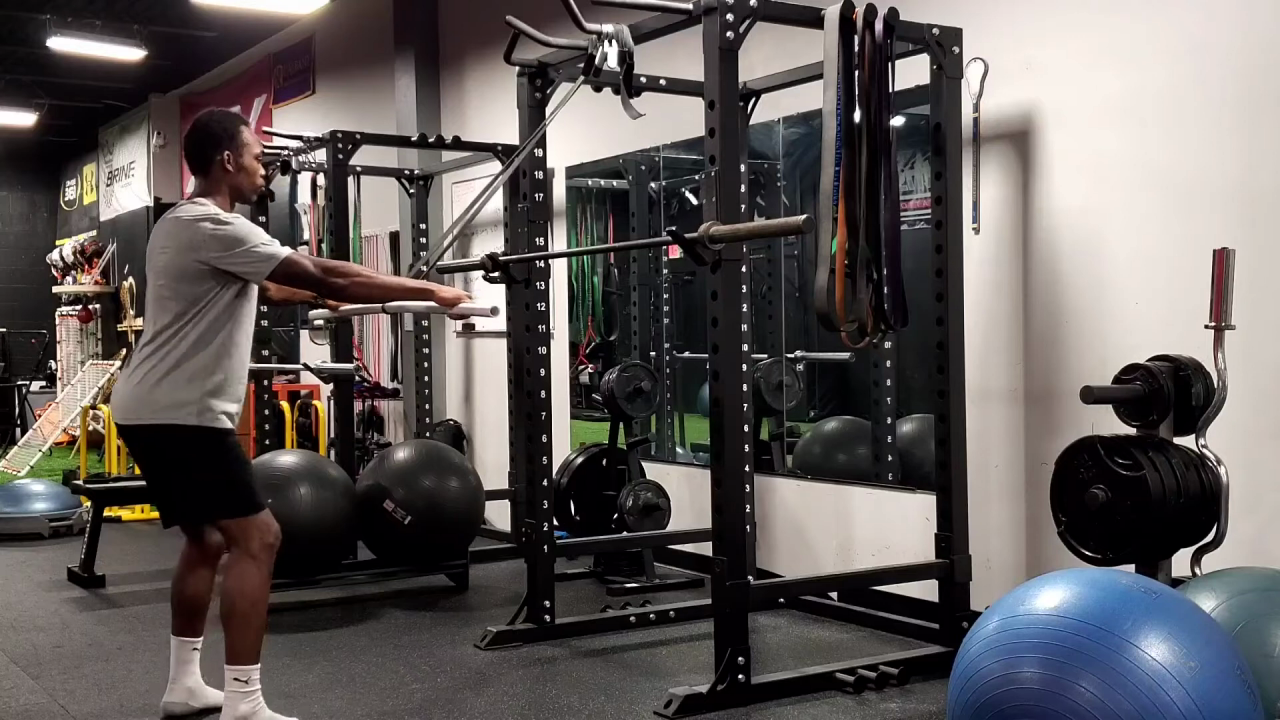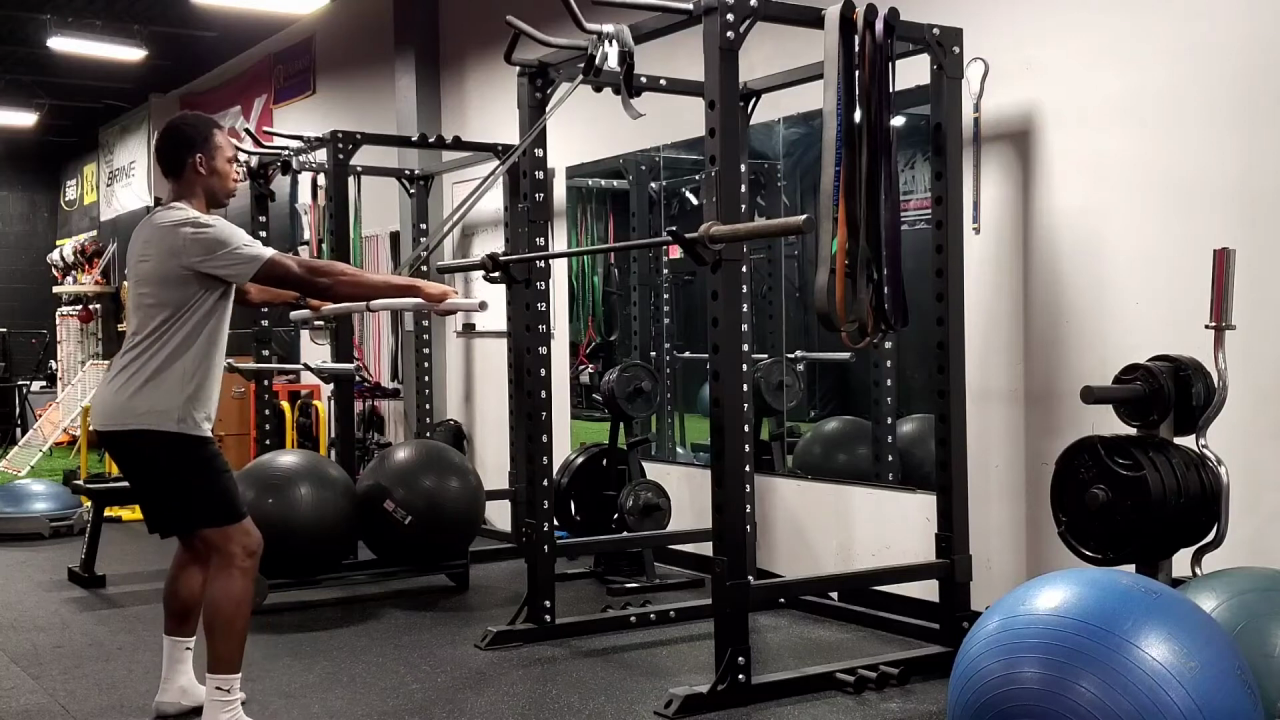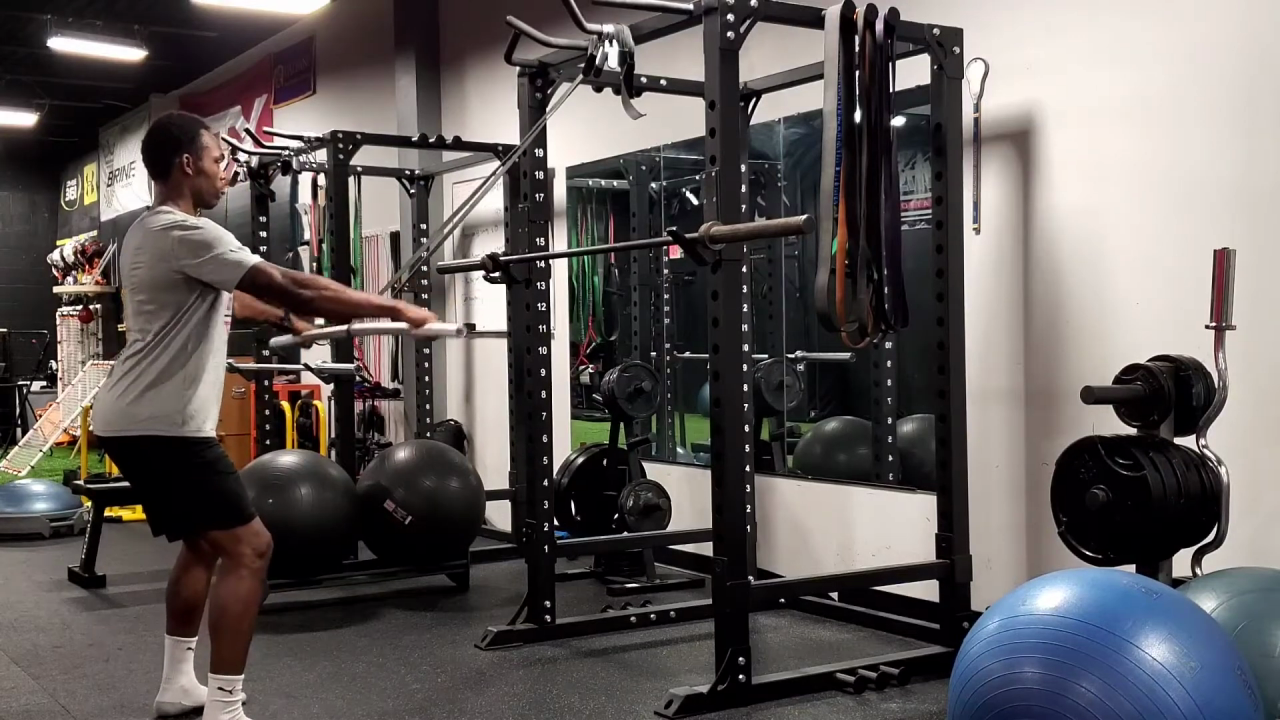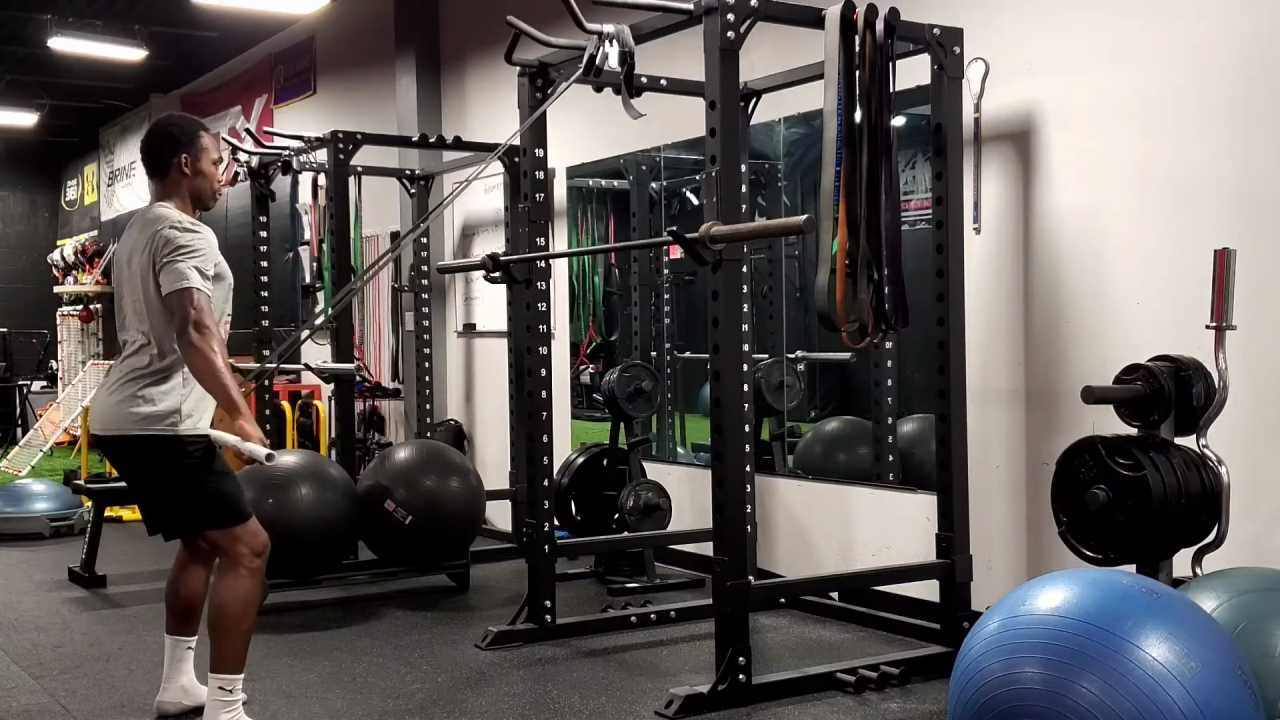
dt=1s
person 1, frame 1
left shoulder: (187, 225)
right shoulder: (214, 227)
left elbow: (263, 286)
right elbow: (327, 277)
left wrist: (321, 299)
right wrist: (431, 291)
left hip: (157, 409)
right hip: (178, 413)
left knee: (208, 539)
right knee: (255, 539)
person 1, frame 2
left shoulder: (164, 228)
right shoulder: (194, 231)
left elbow: (245, 289)
right elbow: (309, 275)
left wrist: (302, 299)
right wrist: (415, 286)
left hip: (135, 415)
right hip: (157, 419)
left knee: (199, 542)
right knee: (237, 547)
person 1, frame 3
left shoulder: (149, 232)
right shoulder: (186, 234)
left elbow: (219, 303)
right elbow: (292, 286)
left wrist: (283, 317)
right wrist: (393, 309)
left hip: (133, 418)
right hip: (160, 423)
left knee: (203, 544)
right knee: (247, 548)
person 1, frame 4
left shoulder: (139, 231)
right shoulder: (184, 233)
right elbow: (195, 331)
right wrist: (239, 413)
left hip: (125, 414)
right hip: (157, 421)
left knee: (201, 542)
right knee: (246, 548)
